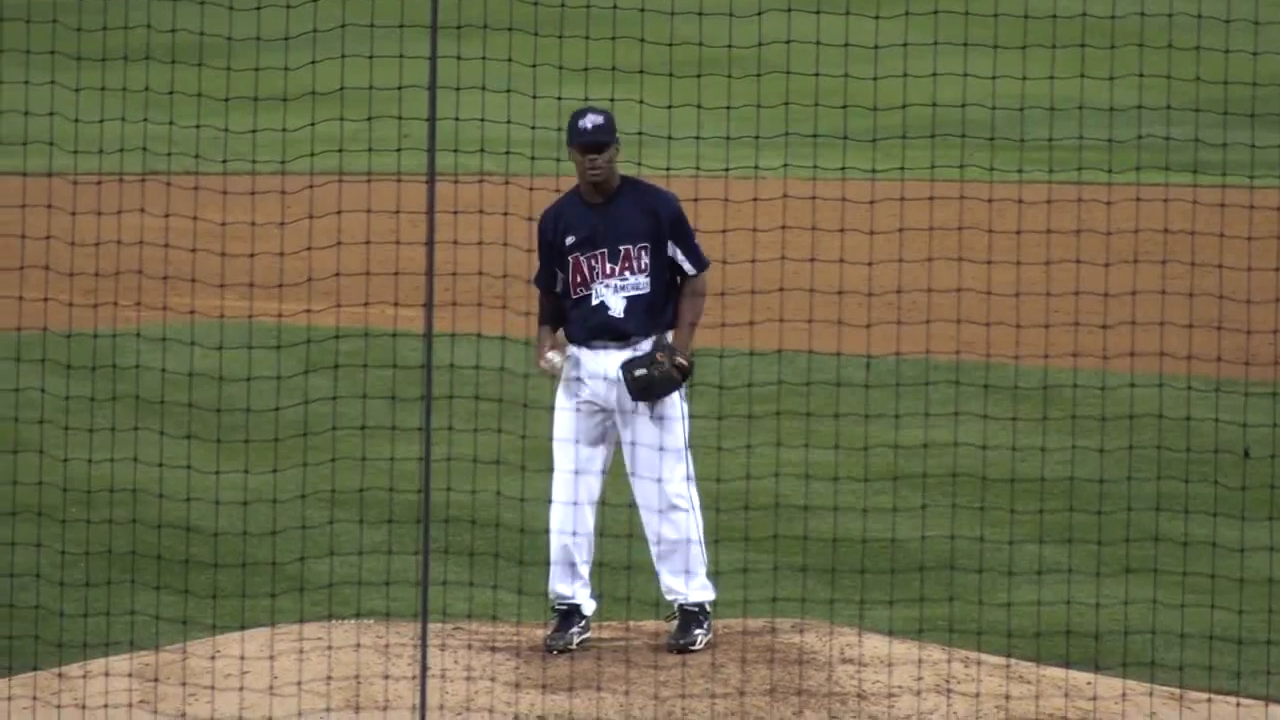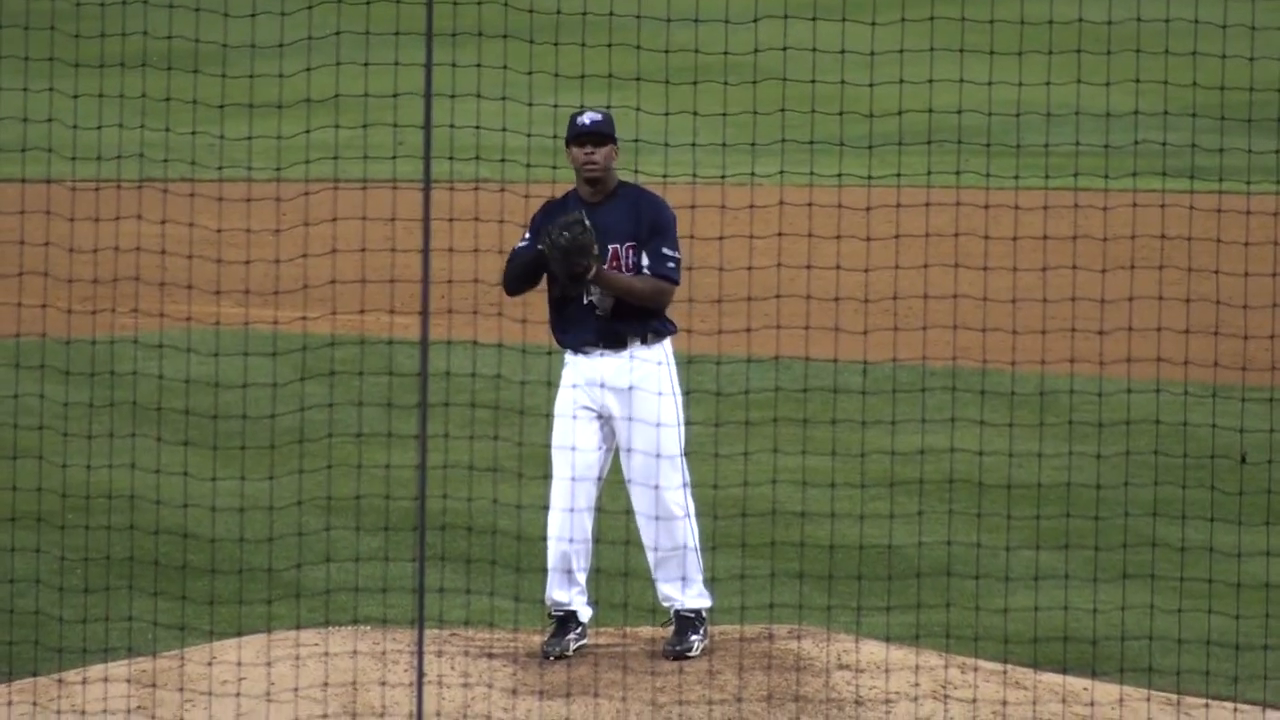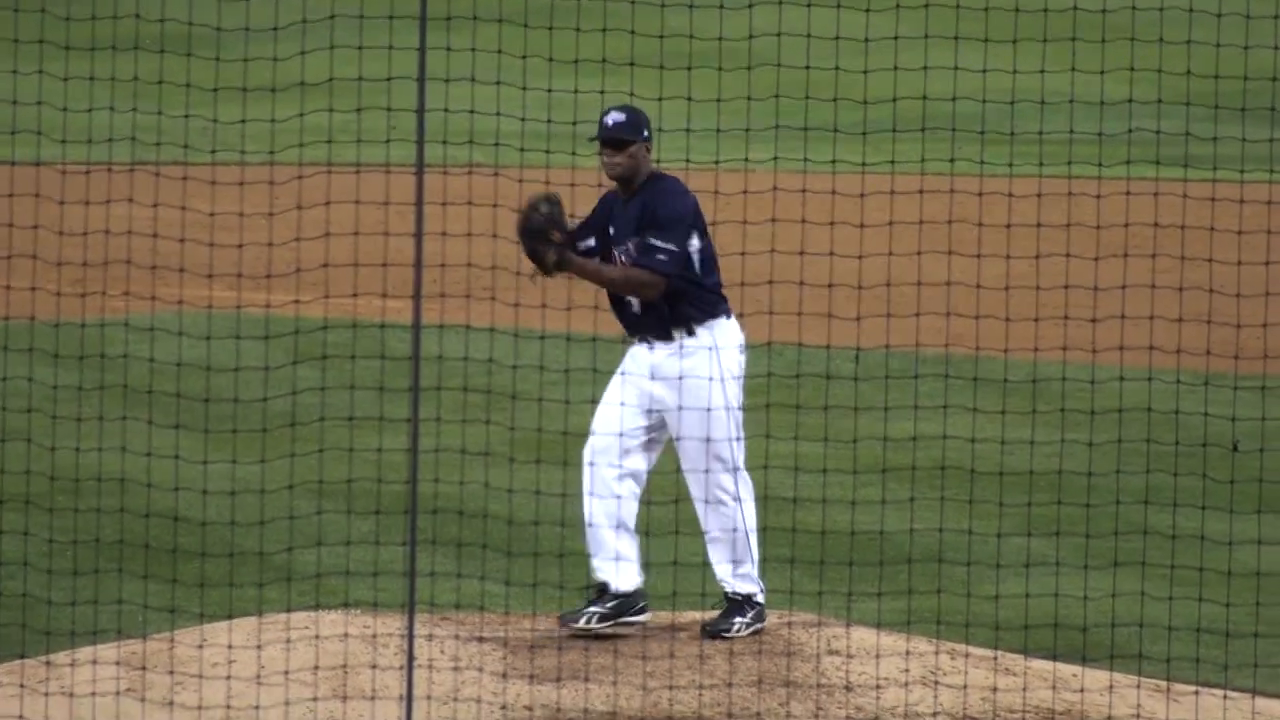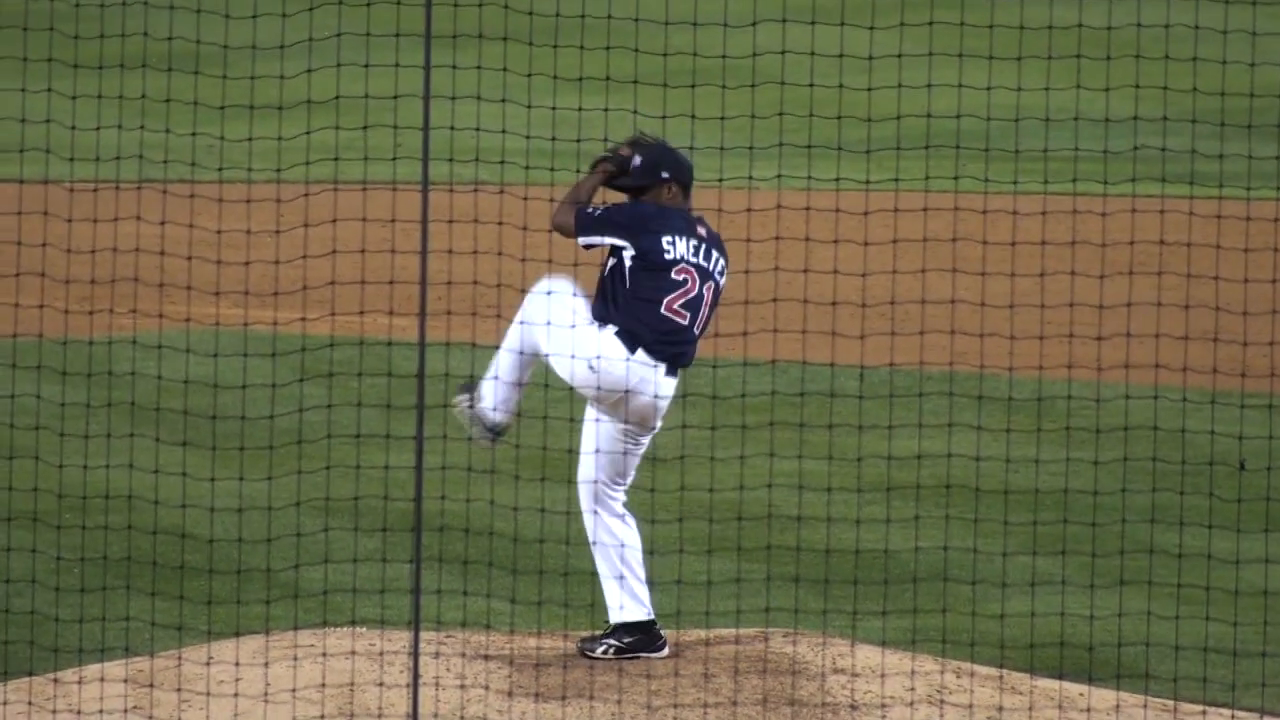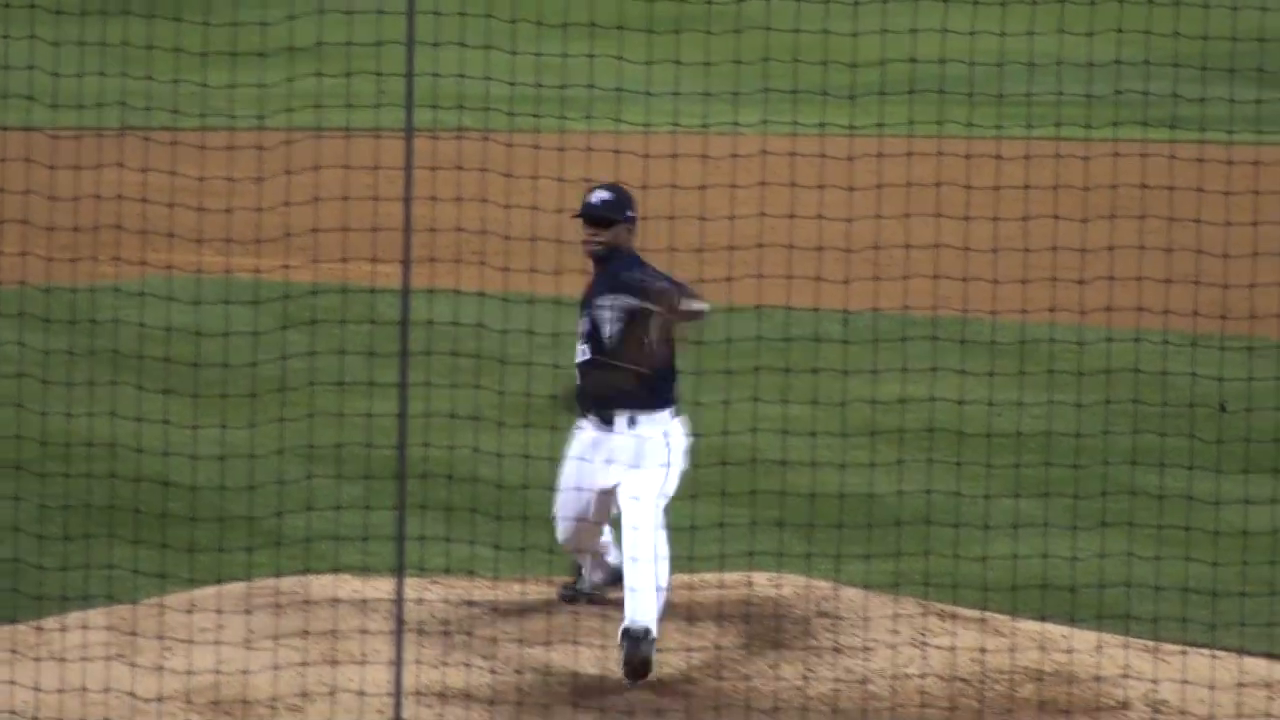
dt=0.7s
person 1, frame 1
left shoulder: (657, 205)
right shoulder: (555, 219)
left elbow: (694, 280)
left wrist: (679, 345)
right wrist: (546, 333)
right hip: (584, 364)
left knee: (667, 486)
right knee: (570, 490)
left ankle: (693, 605)
right ankle: (573, 607)
person 1, frame 2
left shoulder: (649, 209)
right shoulder: (552, 215)
left elbow: (662, 291)
right elbow: (512, 283)
left wrist: (599, 273)
right wrist: (546, 253)
left hip: (645, 363)
right hip: (581, 368)
left knee: (662, 490)
right knee: (569, 494)
left ankle: (690, 611)
right ankle: (569, 614)
person 1, frame 3
left shoulder: (670, 200)
right shoulder: (616, 205)
left elbow: (649, 282)
right elbow: (584, 251)
left wrist: (569, 262)
left hip: (703, 346)
right hip: (649, 350)
left knee: (716, 476)
right knee: (607, 460)
left ankle: (746, 597)
right ankle: (618, 590)
person 1, frame 4
left shoulder: (645, 219)
right shoulder: (714, 247)
left elbow: (565, 220)
left wrist: (597, 174)
left hip: (608, 357)
right hip: (656, 387)
left knee: (548, 294)
right knee: (604, 497)
left ankle: (492, 411)
right ankle: (636, 626)
person 1, frame 5
left shoulder: (630, 278)
right shoulder: (604, 277)
left elbow: (677, 303)
left wrist: (639, 360)
left hip: (650, 432)
right hip: (596, 432)
left knee: (642, 517)
right knee: (573, 529)
right ankle: (601, 572)
